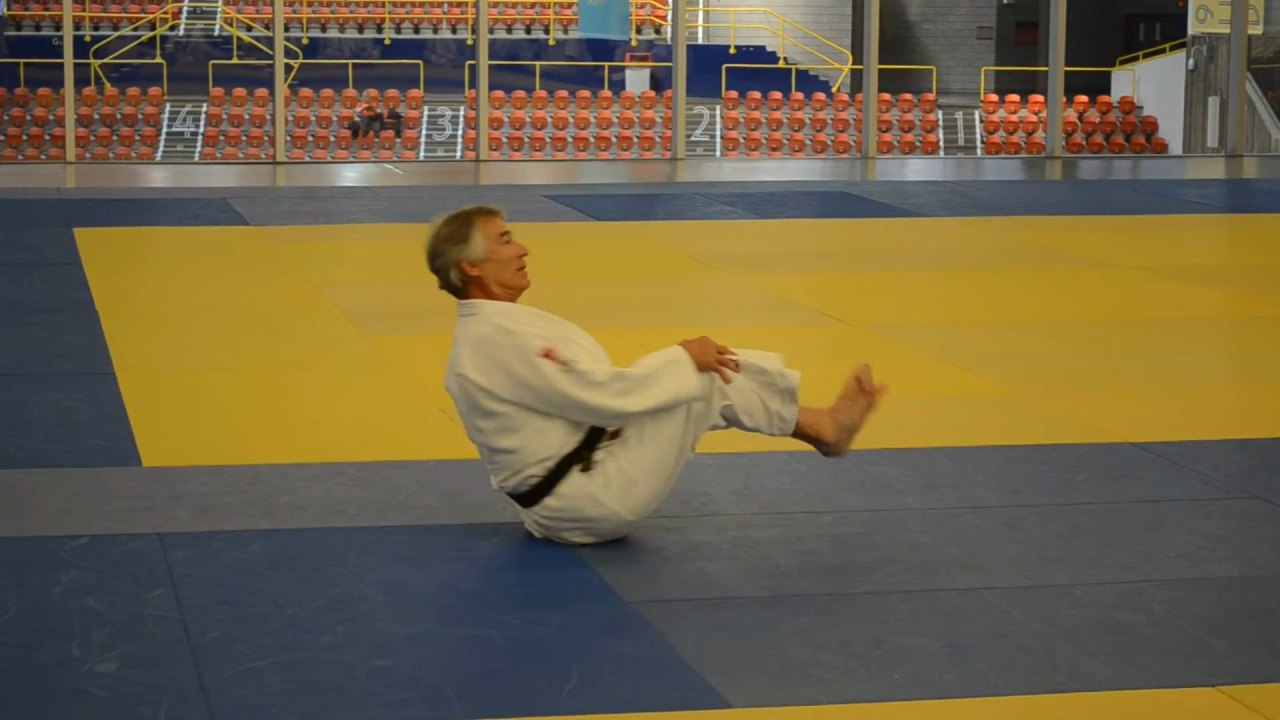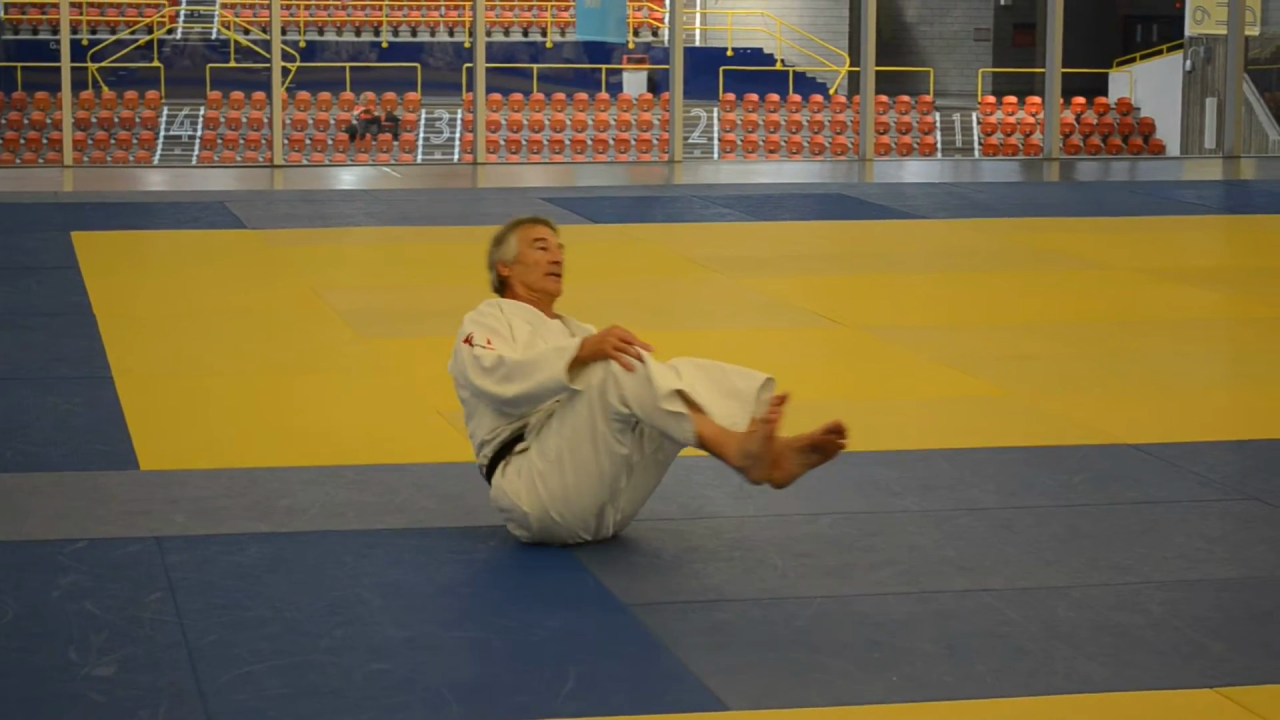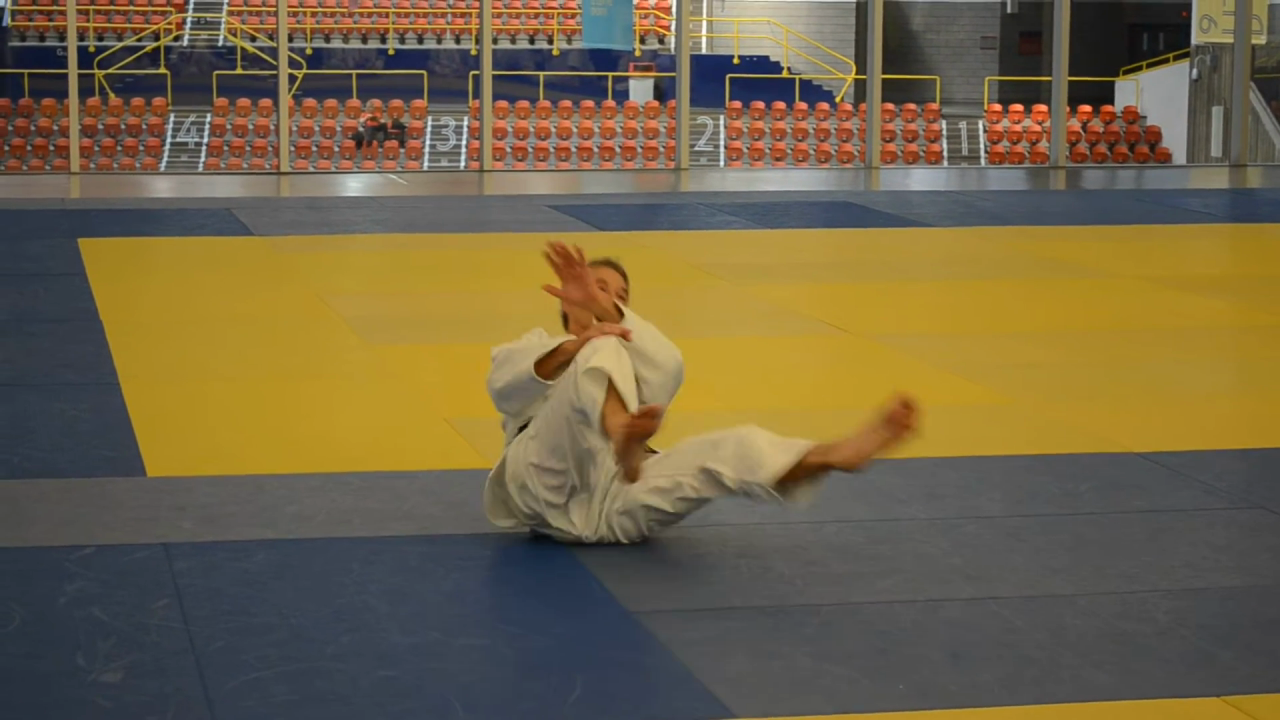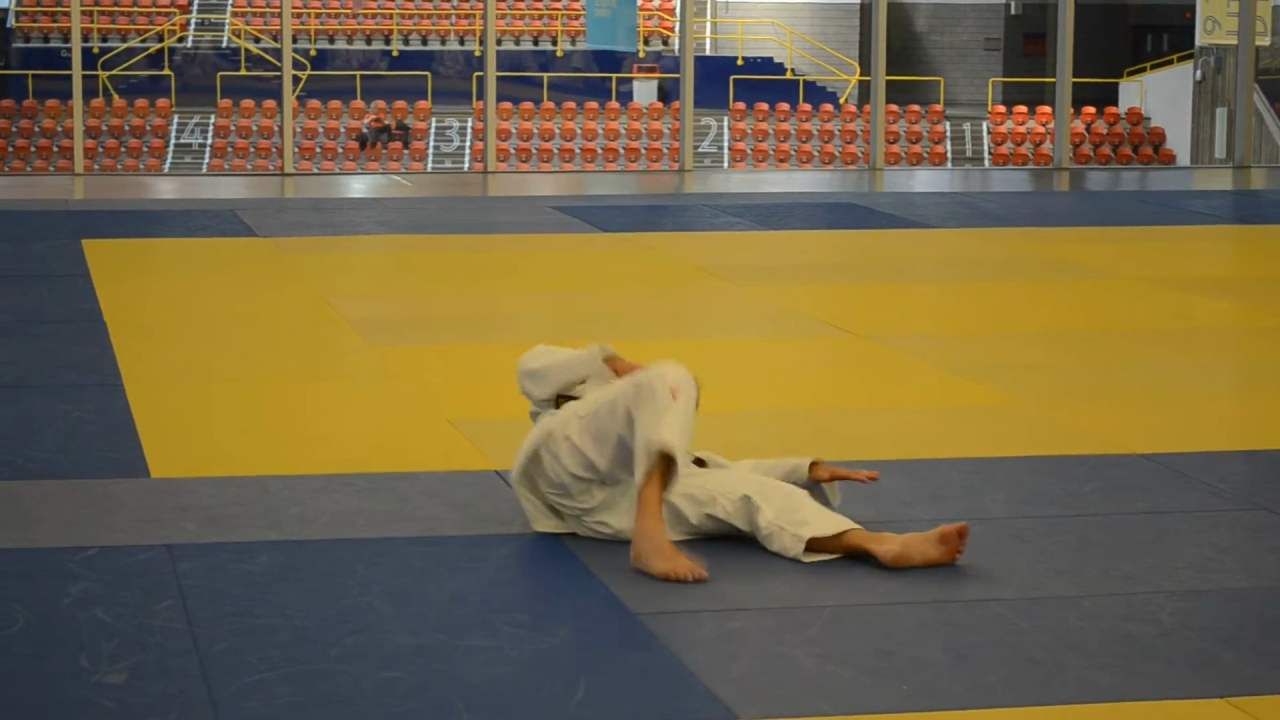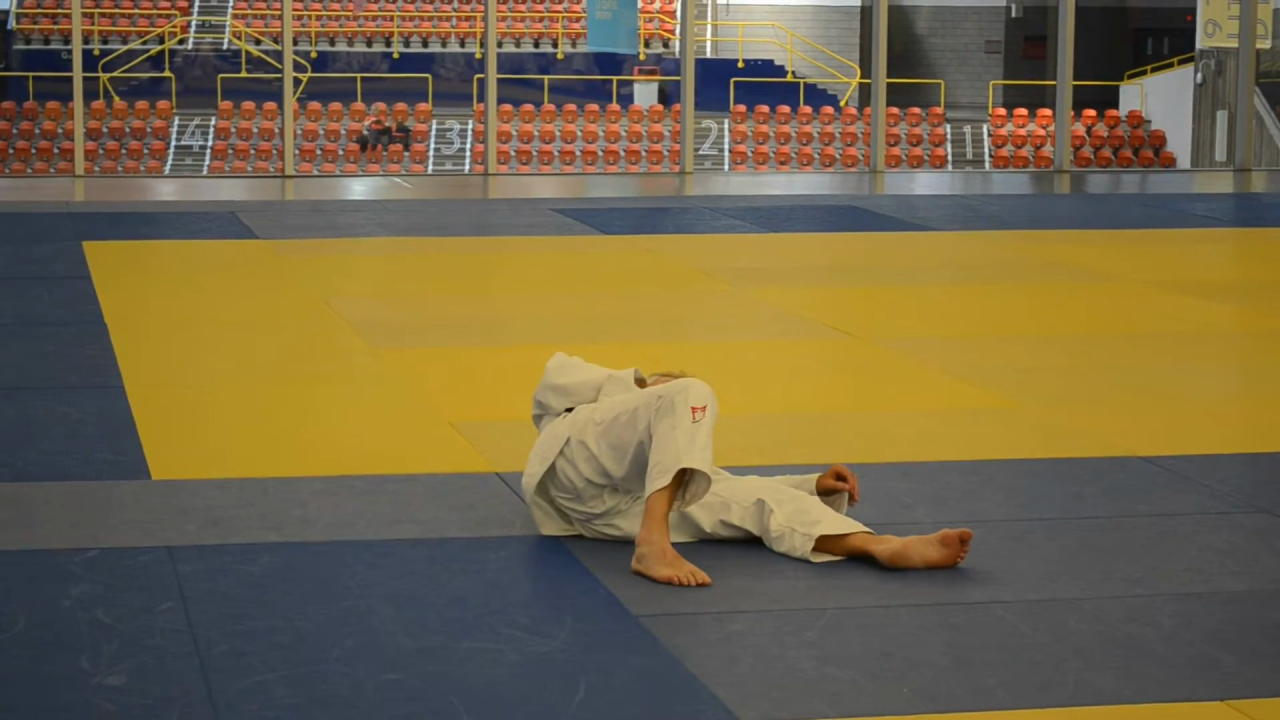
dt=0.4s
person 1, frame 1
left shoulder: (478, 338)
right shoulder: (503, 335)
right elbow: (605, 396)
right wrist: (684, 360)
right hip: (594, 499)
left knee: (704, 370)
right knee: (710, 379)
left ankle: (825, 426)
right ankle: (826, 428)
person 1, frame 2
left shoulder: (576, 332)
right shoulder: (487, 321)
right elbow: (502, 382)
right wrist: (584, 351)
left hip: (603, 499)
right hip: (539, 493)
left knee: (681, 377)
right knee: (623, 371)
left ankle: (767, 448)
right ankle: (741, 453)
person 1, frame 3
right shoulder: (541, 347)
left elbow: (667, 368)
right elbow: (506, 383)
left wrist: (602, 309)
right wrist: (577, 344)
left hip: (611, 508)
right hip: (547, 488)
left knee: (729, 448)
right knee: (602, 360)
left ankle: (831, 454)
right ankle: (621, 436)
person 1, frame 4
left shoulder: (678, 462)
right shoulder: (583, 394)
left elbow: (733, 473)
right elbow: (535, 369)
left wrist: (808, 470)
right wrist: (609, 362)
left hip: (607, 506)
left knee: (754, 493)
right knee: (668, 382)
left ankle: (885, 545)
right ankle: (649, 537)
person 1, frame 5
left shoulder: (673, 459)
right shoulder: (566, 416)
left elbow: (737, 489)
right elbow: (557, 376)
left wrist: (817, 485)
right wrist: (635, 385)
left hip: (612, 508)
left knee: (760, 500)
right knee: (692, 397)
left ankle: (886, 547)
right ankle: (653, 544)
